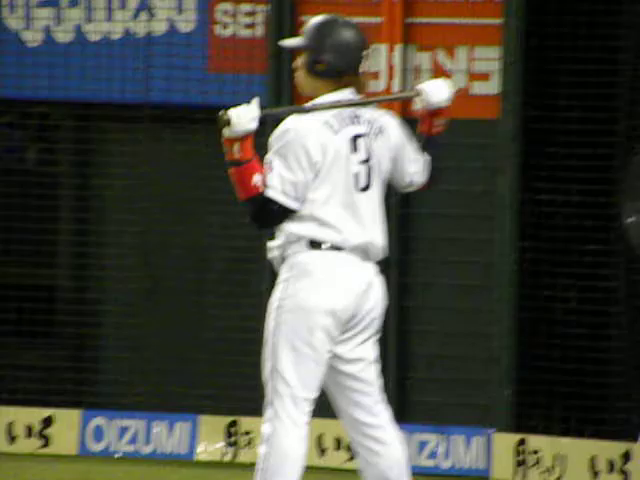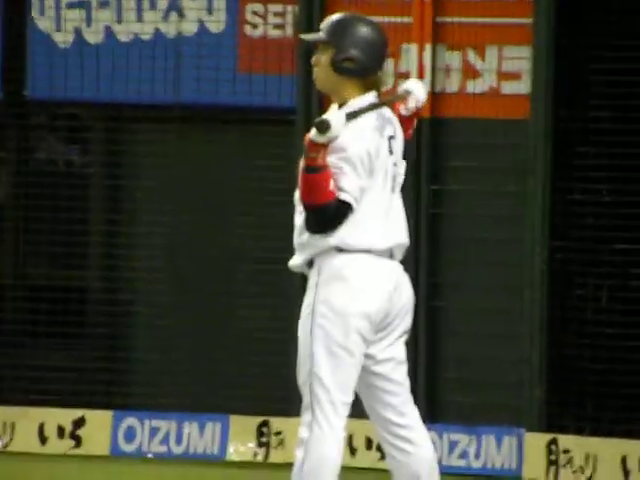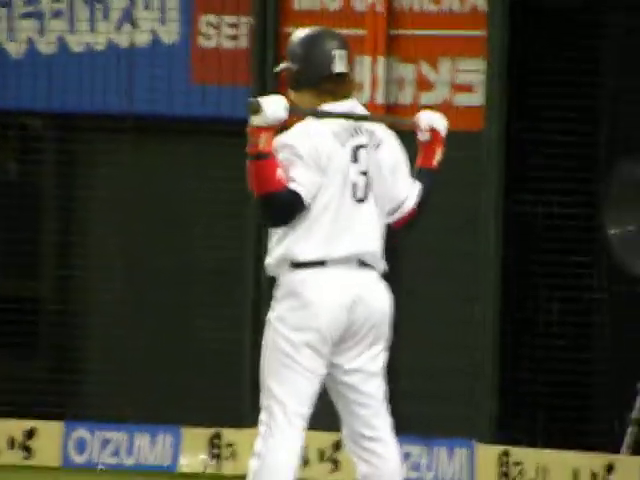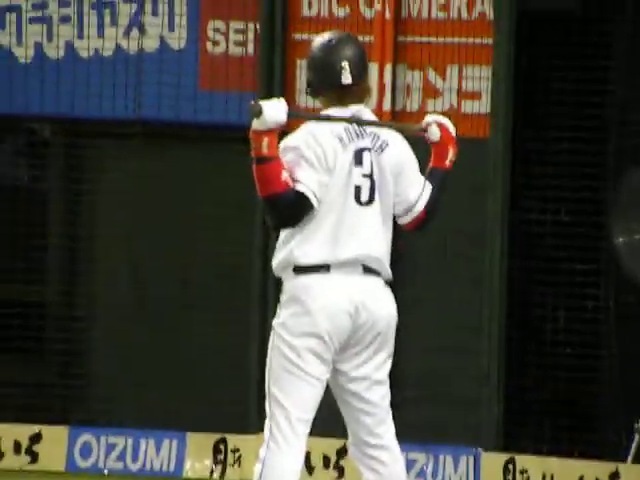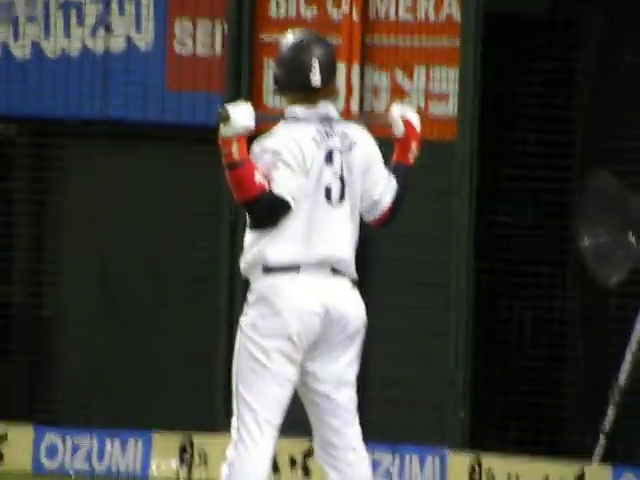
dt=0.5s
person 1, frame 1
left shoulder: (300, 129)
right shoulder: (384, 123)
left elbow: (266, 213)
right elbow: (414, 177)
left wrist: (238, 145)
right wrist: (432, 117)
left hip: (313, 277)
right hip: (364, 280)
left knee: (287, 408)
right knee: (369, 412)
person 1, frame 2
left shoulder: (348, 132)
right shoulder: (384, 119)
left elbow: (323, 218)
left wrist: (316, 149)
left hip: (344, 279)
right hip: (387, 278)
left knee: (325, 411)
right knee: (397, 411)
person 1, frame 3
left shoulder: (307, 136)
right shoulder: (383, 138)
left elbow: (278, 208)
right elbow: (405, 212)
left wrist: (261, 138)
right wrist: (431, 151)
left hip: (310, 289)
right hip: (367, 291)
left knee: (282, 420)
right knee: (370, 422)
person 1, frame 4
left shoulder: (311, 137)
right shoulder: (393, 143)
left elbow: (285, 210)
right elbow: (418, 215)
left wrist: (264, 141)
right wrist: (443, 152)
left hip: (314, 295)
right hip: (373, 297)
left knee: (286, 426)
right knee: (376, 430)
person 1, frame 5
left shoulder: (284, 139)
right shoulder: (358, 140)
left elbow: (263, 212)
right elbow: (384, 210)
left wrist: (234, 147)
right wrist: (407, 145)
left hip: (283, 295)
right hip: (339, 297)
left knee: (254, 427)
right knee: (341, 430)
